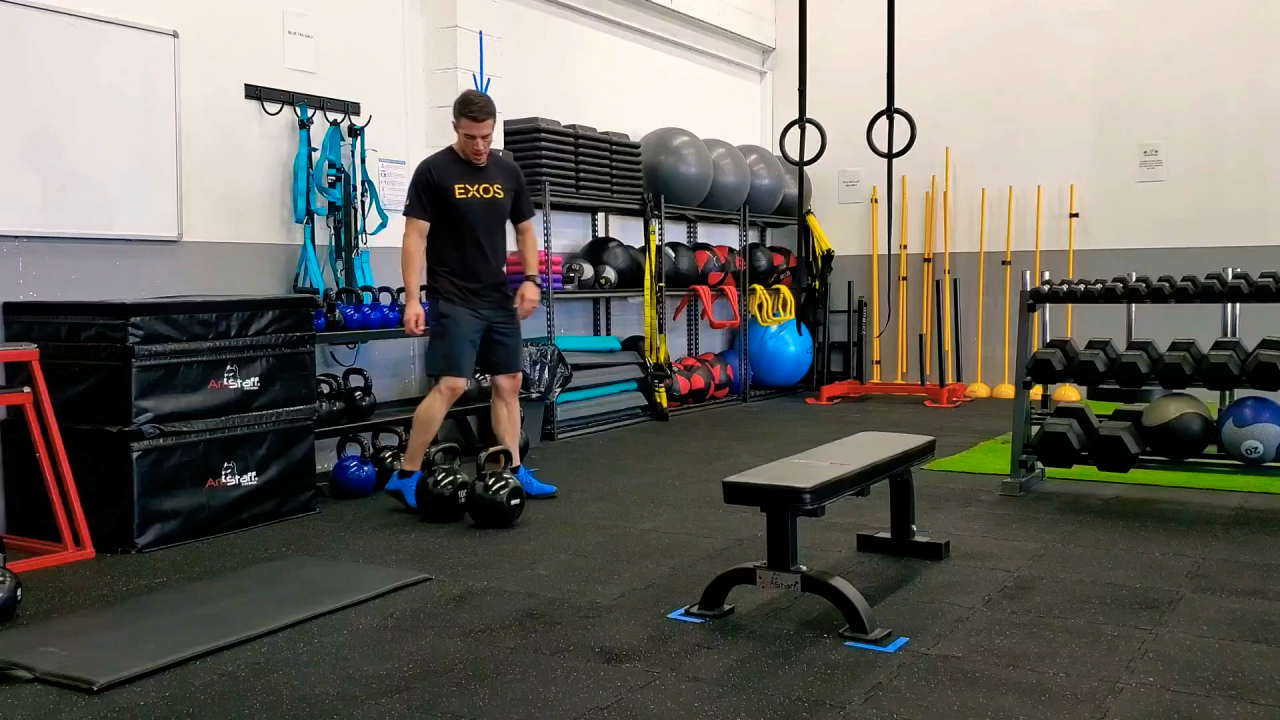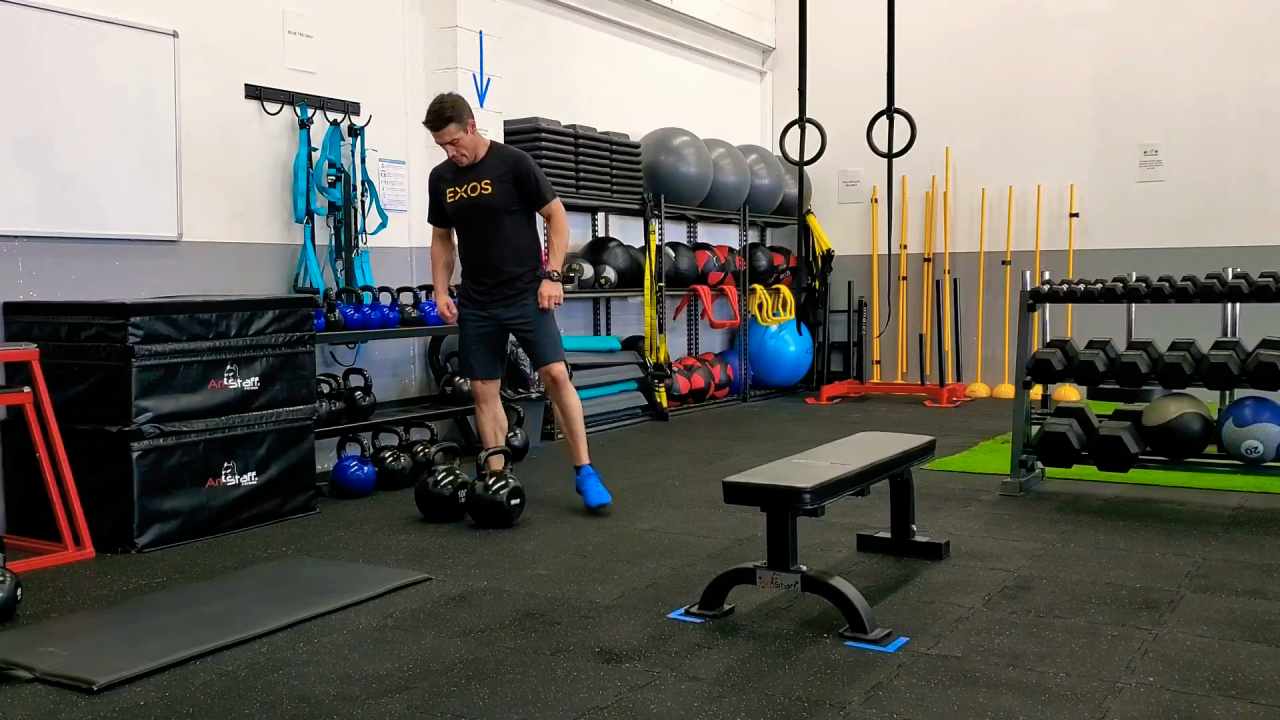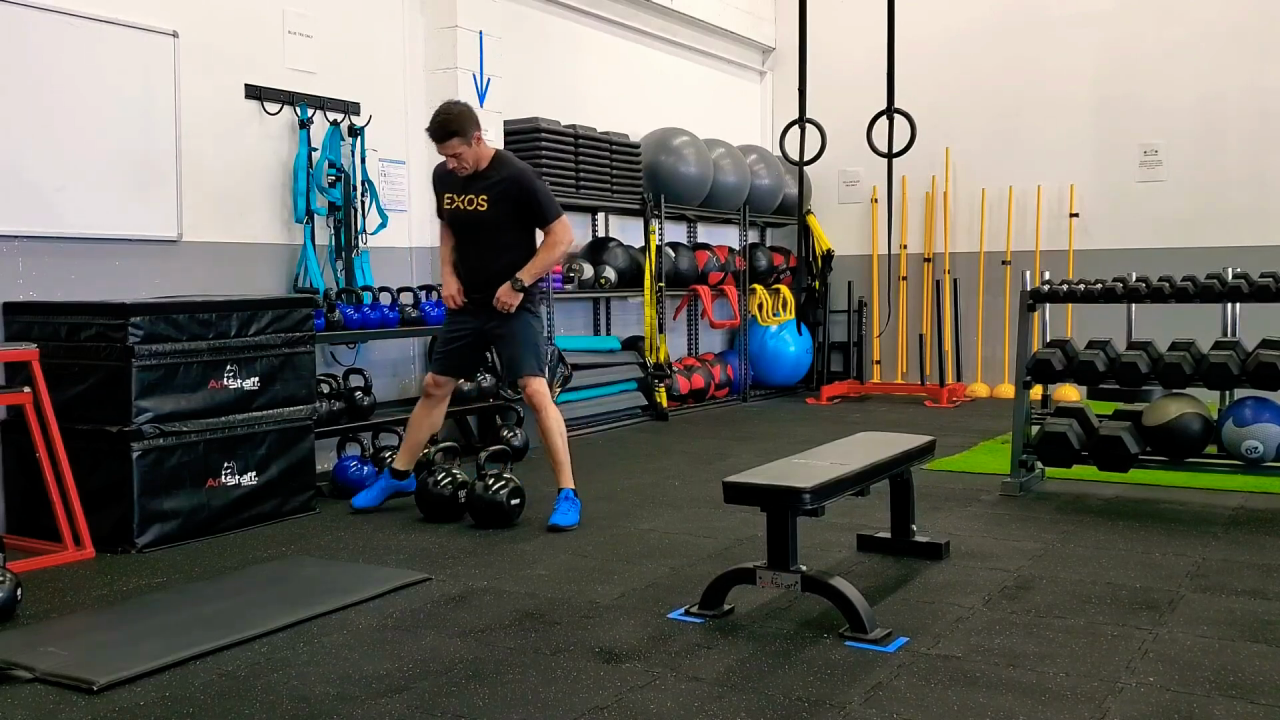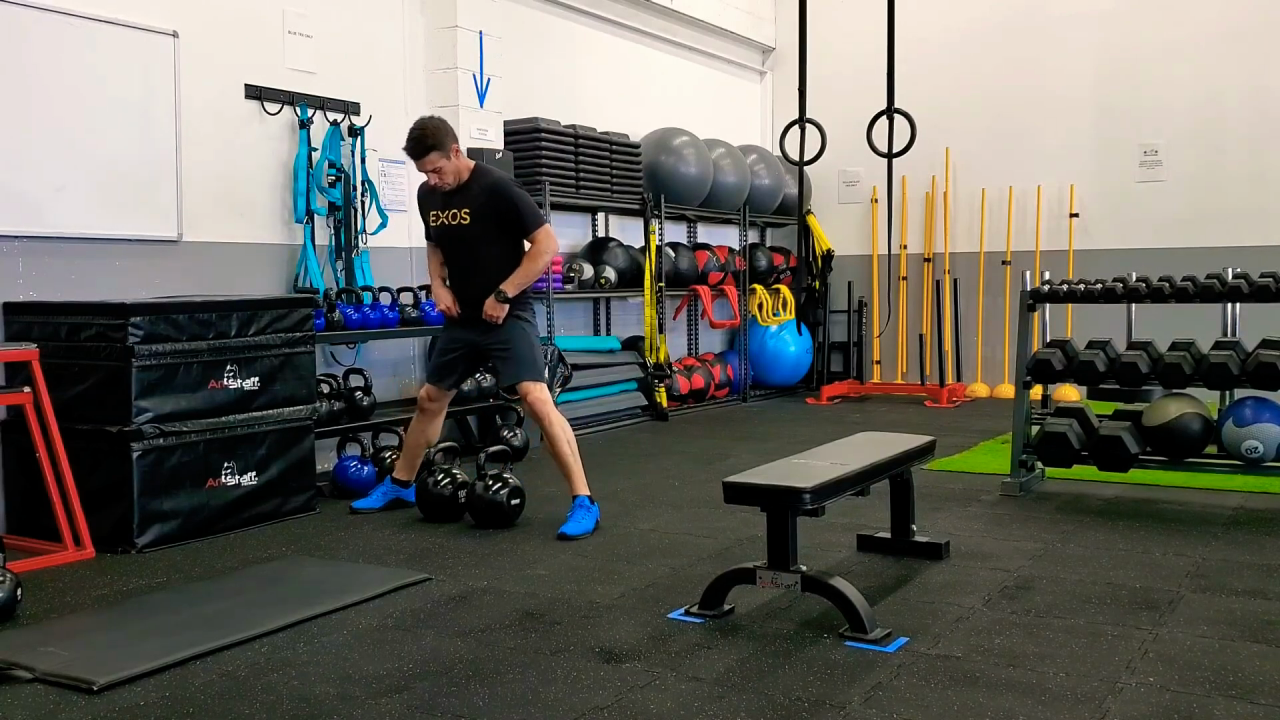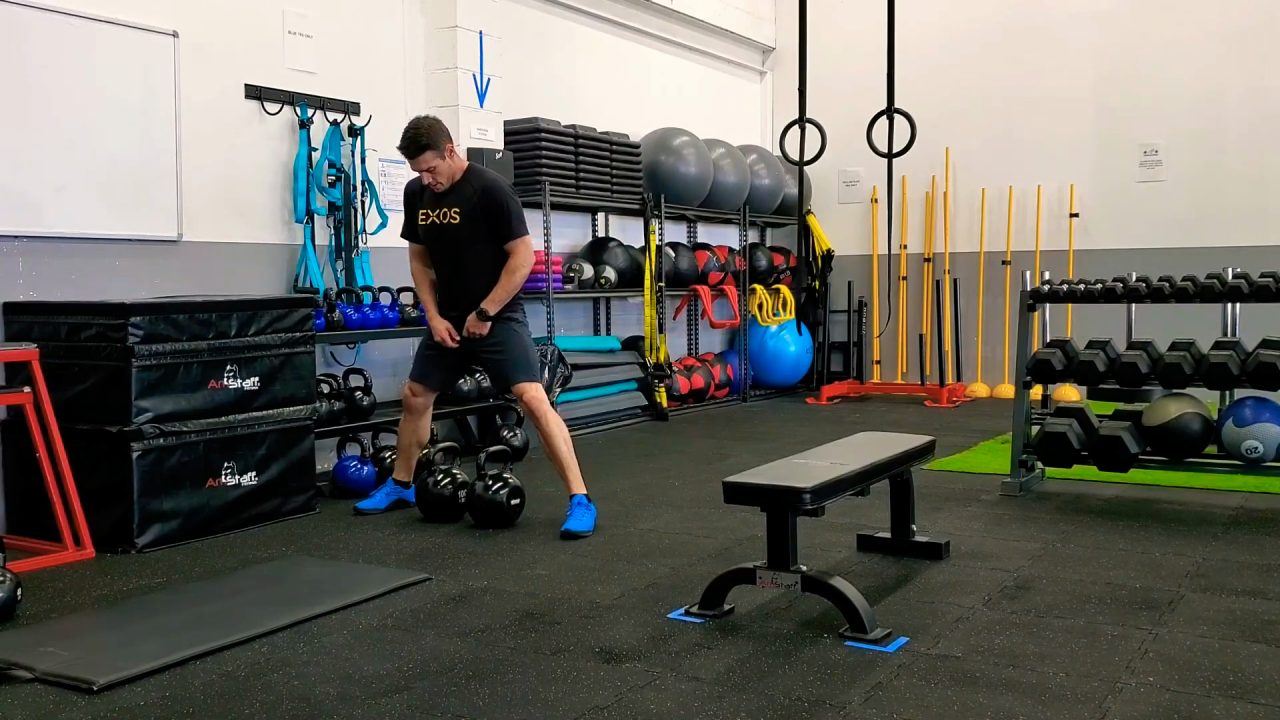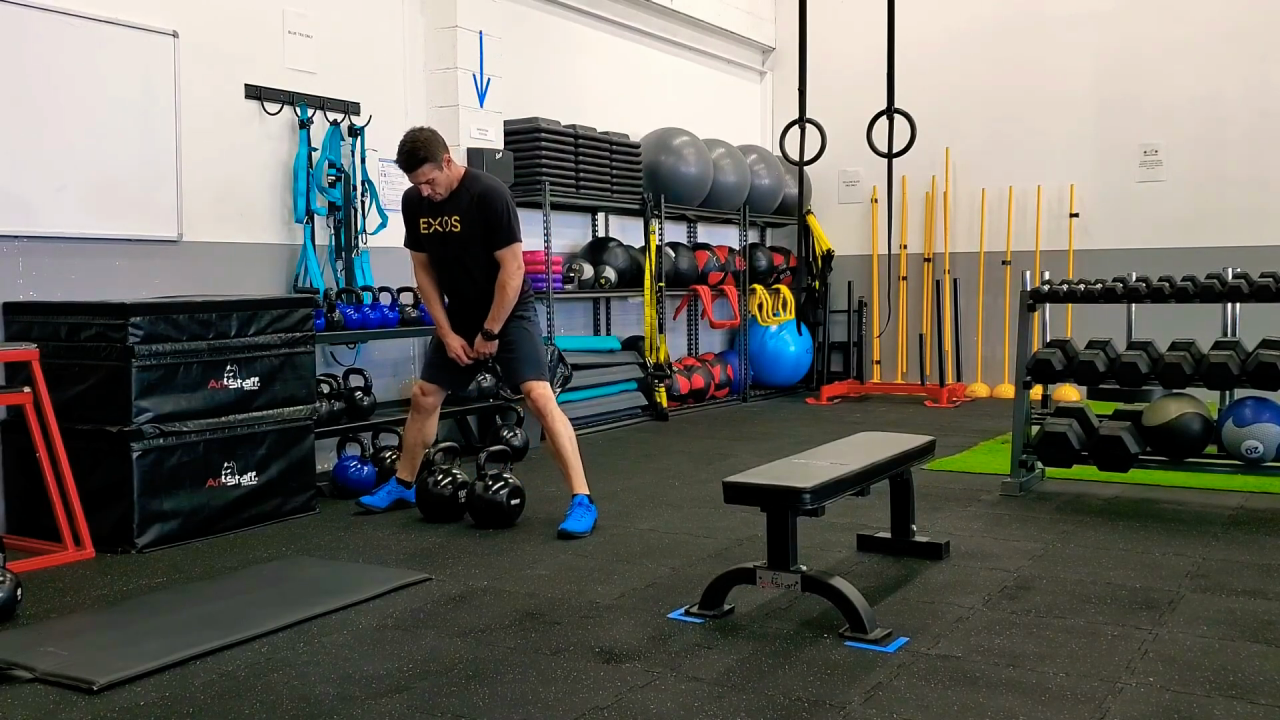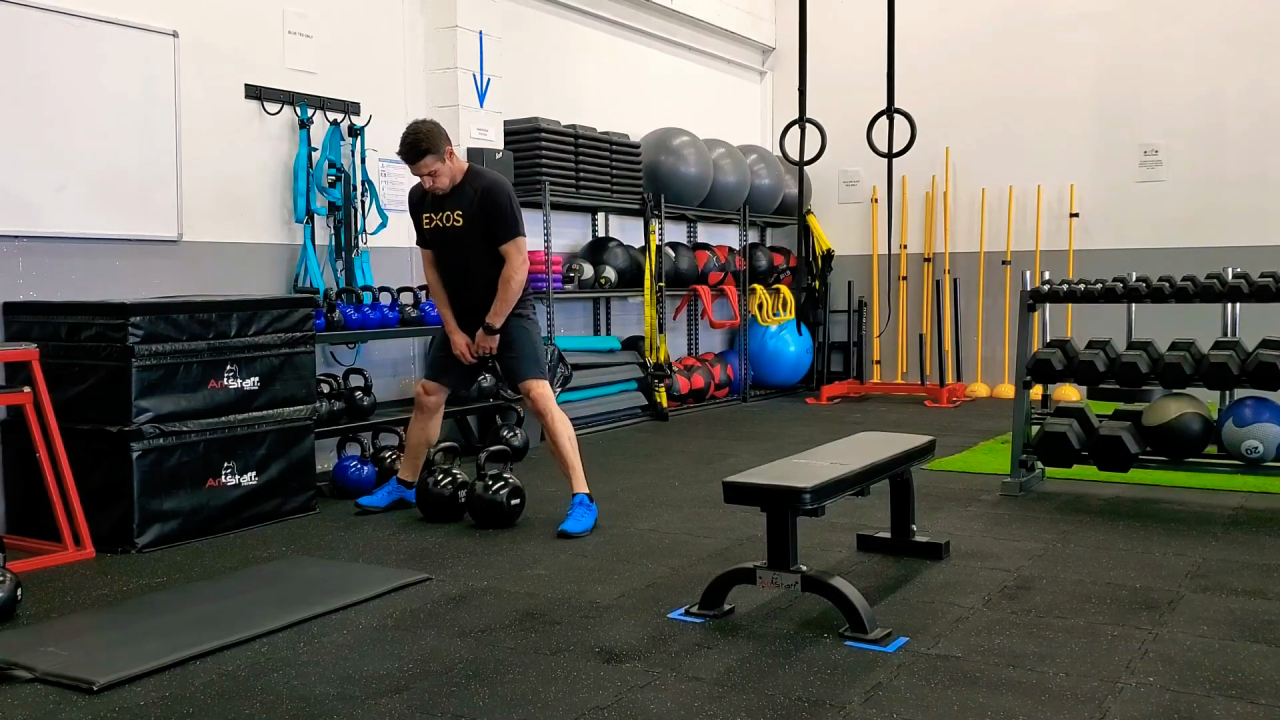
dt=0.7s
person 1, frame 1
left shoulder: (508, 172)
right shoulder: (433, 171)
left elbow: (526, 230)
right elbow: (414, 237)
left wrist: (531, 278)
right wrist: (413, 298)
left hip: (499, 299)
right hip: (453, 300)
left knee: (509, 384)
right knee: (451, 386)
left ankle: (515, 471)
right ankle: (405, 475)
person 1, frame 2
left shoulder: (514, 163)
right shoulder: (440, 177)
left elbow: (557, 218)
right elbow: (442, 238)
left wrist: (551, 275)
right wrist: (441, 290)
left hip: (526, 293)
right hip: (476, 302)
left knee: (556, 375)
right knee: (484, 391)
left ankle: (584, 470)
person 1, frame 3
left shoulder: (516, 178)
right shoulder: (442, 176)
left elbow: (561, 236)
left wrist: (519, 283)
right wrist: (448, 274)
left hip: (512, 303)
right hip: (465, 303)
left knee: (536, 392)
right knee: (434, 387)
left ankle: (567, 495)
right ankle: (399, 475)
person 1, frame 4
left shoulder: (497, 188)
right shoulder: (428, 195)
left elbow: (546, 244)
left wrist: (503, 295)
right wrist: (438, 284)
left hip: (506, 315)
right hip: (461, 318)
left knee: (536, 399)
right knee: (429, 400)
left ankle: (584, 502)
right ankle: (400, 485)
person 1, frame 5
left shoulder: (490, 189)
right shoulder: (416, 193)
left elbow: (523, 257)
left wrist: (485, 313)
right wrist: (433, 315)
left hip: (498, 316)
right hip: (449, 319)
left knee: (533, 399)
right knee: (415, 397)
left ankle: (580, 502)
right ankle: (400, 486)
person 1, frame 6
left shoulder: (489, 194)
right shoulder: (414, 202)
left elbow: (512, 268)
right elbow: (424, 269)
left wrist: (490, 333)
right wrist: (447, 333)
left hip: (510, 314)
right hip: (460, 316)
left knee: (540, 398)
right knee: (424, 396)
left ankle: (582, 501)
right ankle: (403, 485)
person 1, frame 7
left shoulder: (492, 189)
right shoulder: (419, 198)
left elbow: (517, 263)
right elbow: (431, 266)
left wrist: (492, 327)
right wrist: (453, 331)
left hip: (509, 313)
right hip: (459, 318)
left knee: (539, 397)
right knee: (427, 397)
left ankle: (583, 500)
right ankle: (403, 486)
